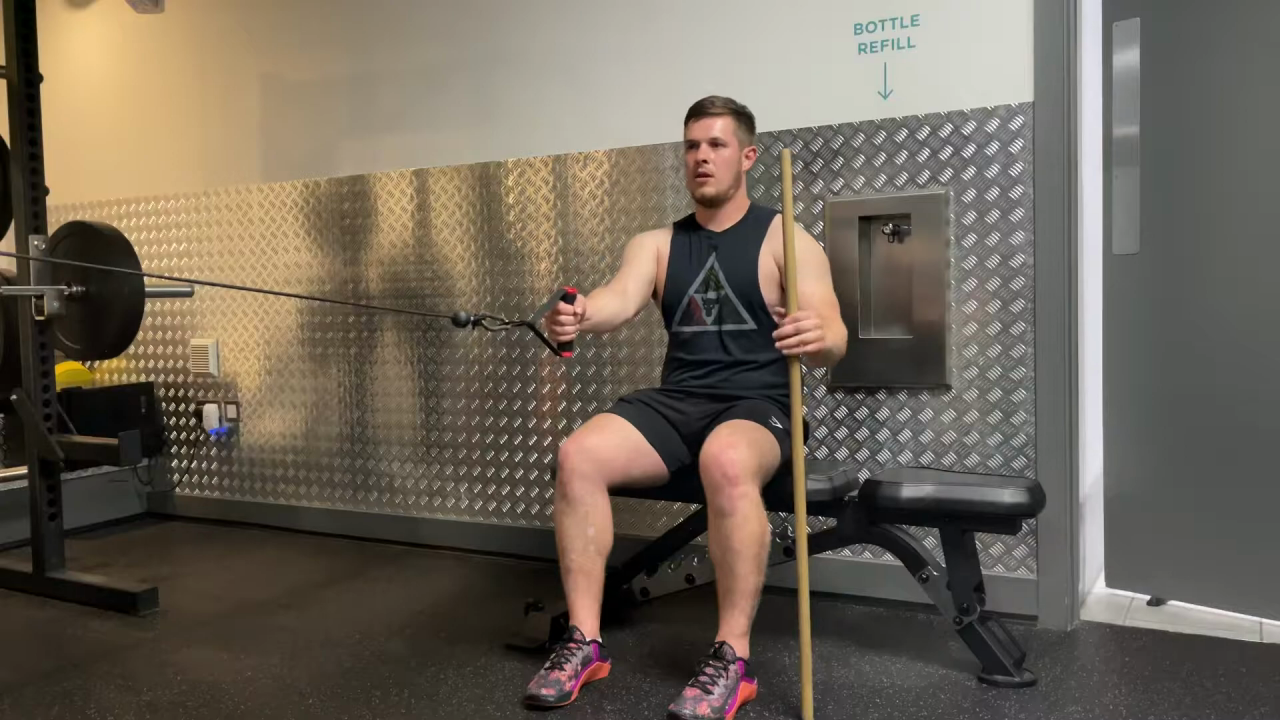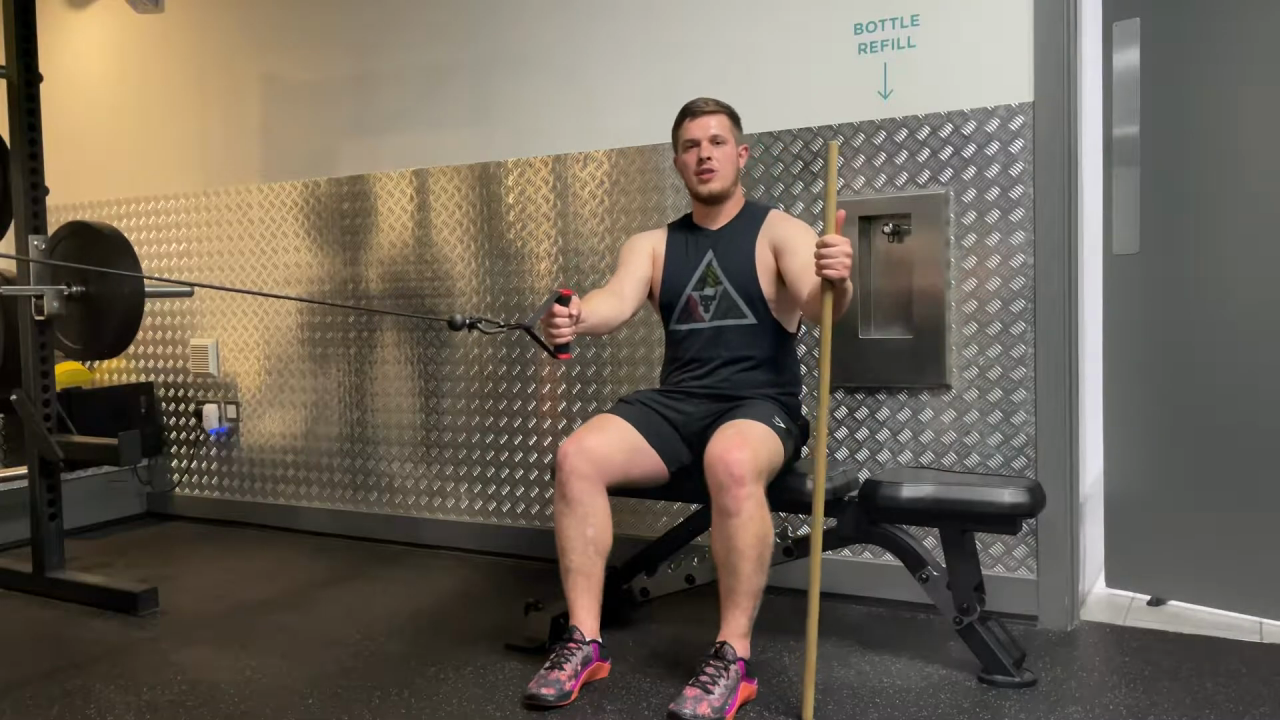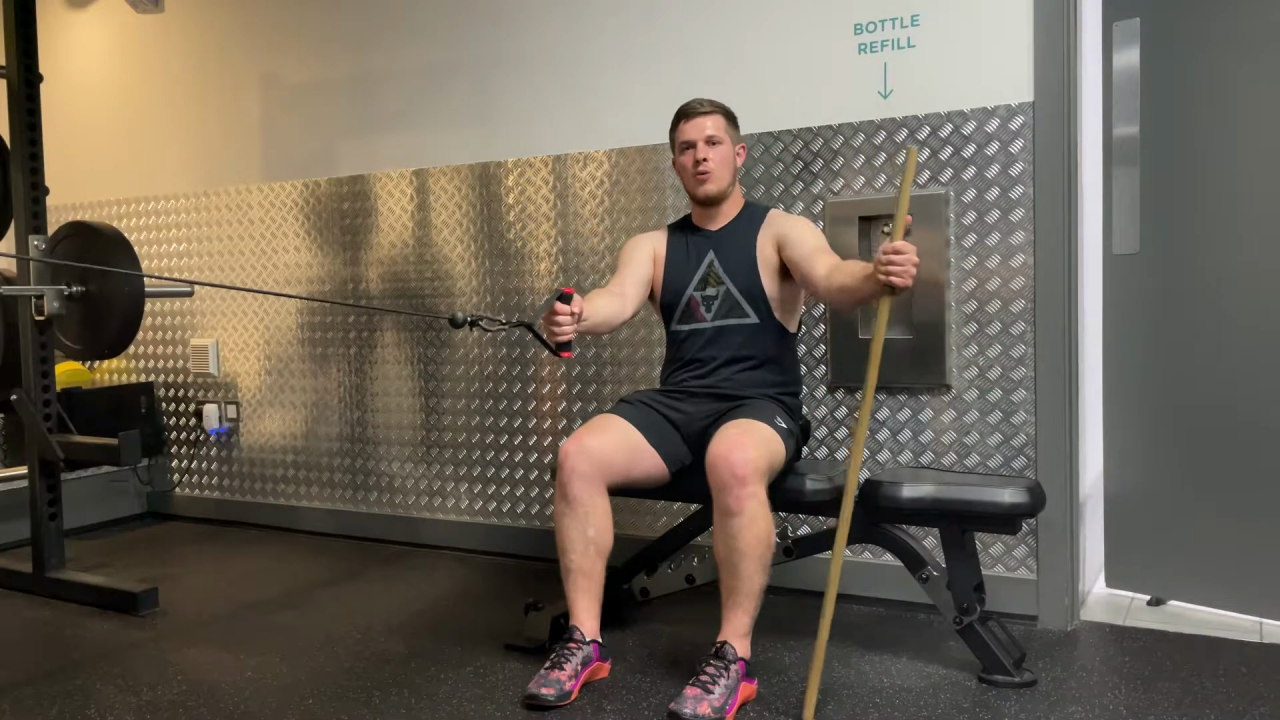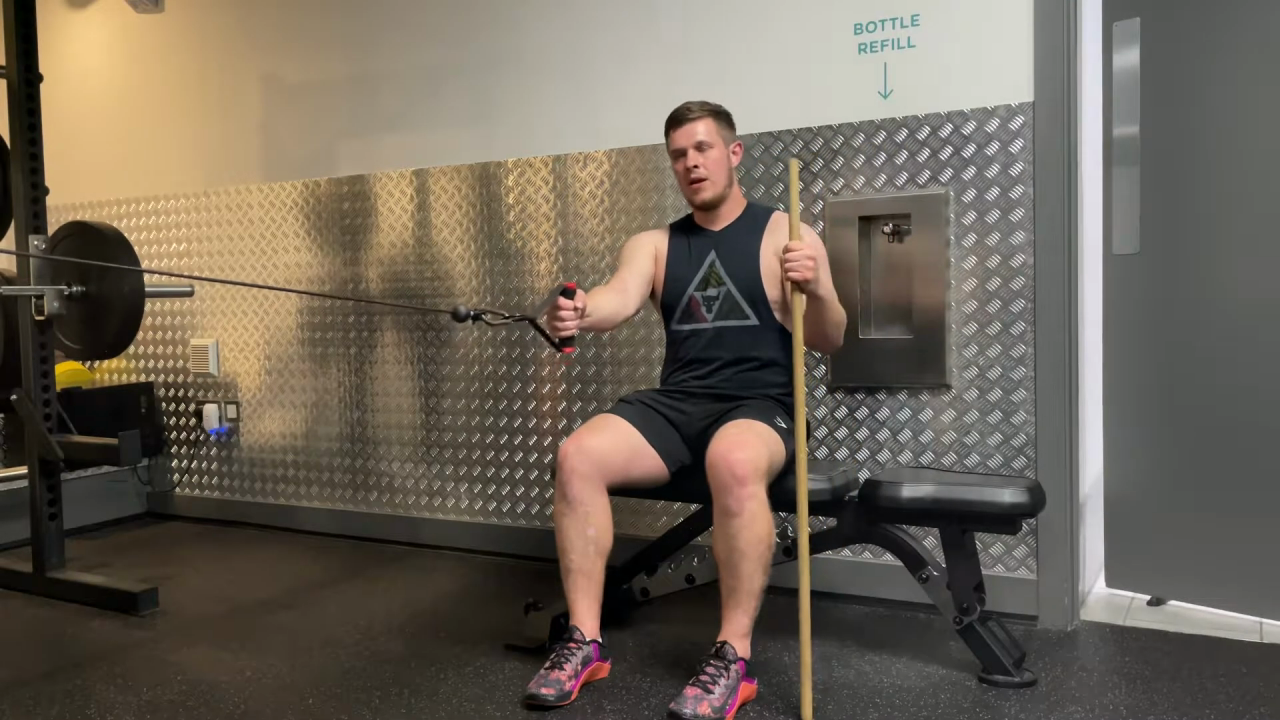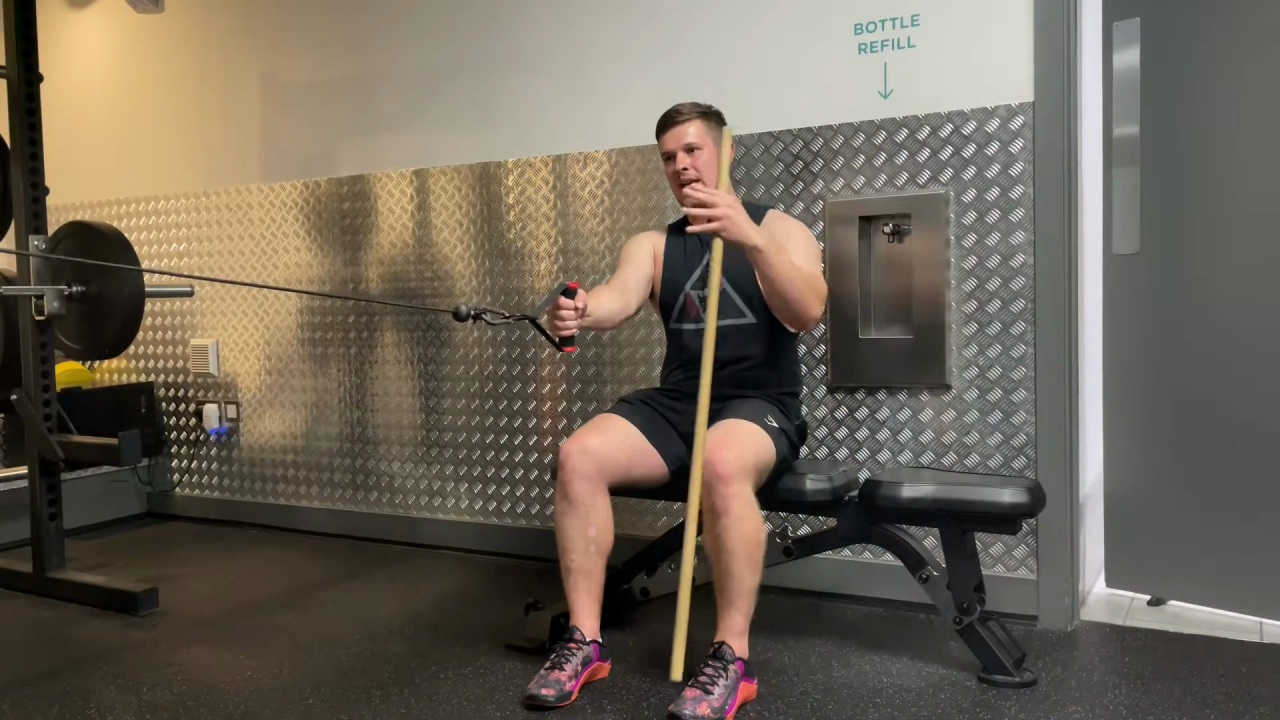
dt=1s
person 1, frame 1
left shoulder: (786, 240)
right shoulder: (654, 244)
left elbow: (833, 333)
right elbow: (620, 298)
left wrist: (820, 337)
right wrist: (579, 315)
left hip: (756, 405)
right hip: (674, 403)
left knee: (725, 463)
right knee: (577, 455)
left ankle: (732, 657)
right ankle: (585, 639)
person 1, frame 2
left shoulder: (782, 231)
right shoulder: (650, 244)
left elbow: (823, 310)
right elbow: (617, 301)
left wrist: (836, 282)
right wrist: (578, 317)
left hip: (759, 404)
right hip: (674, 402)
left knee: (731, 464)
right knee: (575, 455)
left ankle: (733, 656)
right ankle: (583, 639)
person 1, frame 3
left shoulder: (781, 230)
right shoulder: (651, 245)
left elbow: (831, 281)
right elbow: (618, 300)
left wrist: (876, 276)
right wrist: (577, 315)
left hip: (761, 403)
right hip: (675, 402)
left knee: (733, 463)
right knee: (577, 455)
left ankle: (734, 655)
right ankle: (586, 638)
person 1, frame 4
left shoulder: (785, 234)
right shoulder: (652, 244)
left elbow: (829, 341)
right elbow: (620, 298)
left wrist: (816, 289)
right wrist: (580, 311)
left hip: (759, 404)
right hip: (675, 401)
left knee: (734, 462)
right knee: (576, 455)
left ankle: (733, 656)
right ankle: (586, 639)
person 1, frame 5
left shoulder: (781, 230)
right shoulder: (651, 245)
left elbow: (809, 313)
right elbow: (620, 298)
left wrist: (751, 237)
right wrist: (582, 310)
left hip: (758, 403)
right hip: (675, 401)
left knee: (719, 463)
right knee: (578, 456)
left ankle: (732, 656)
right ankle: (585, 639)
